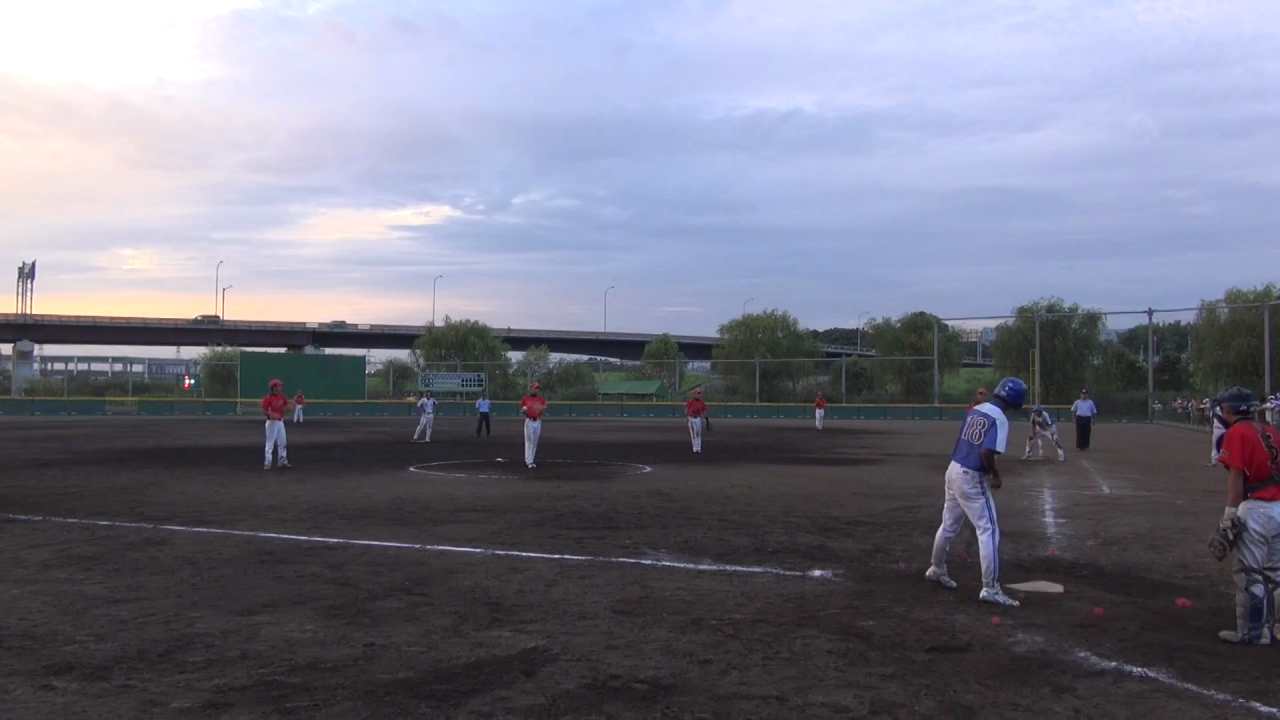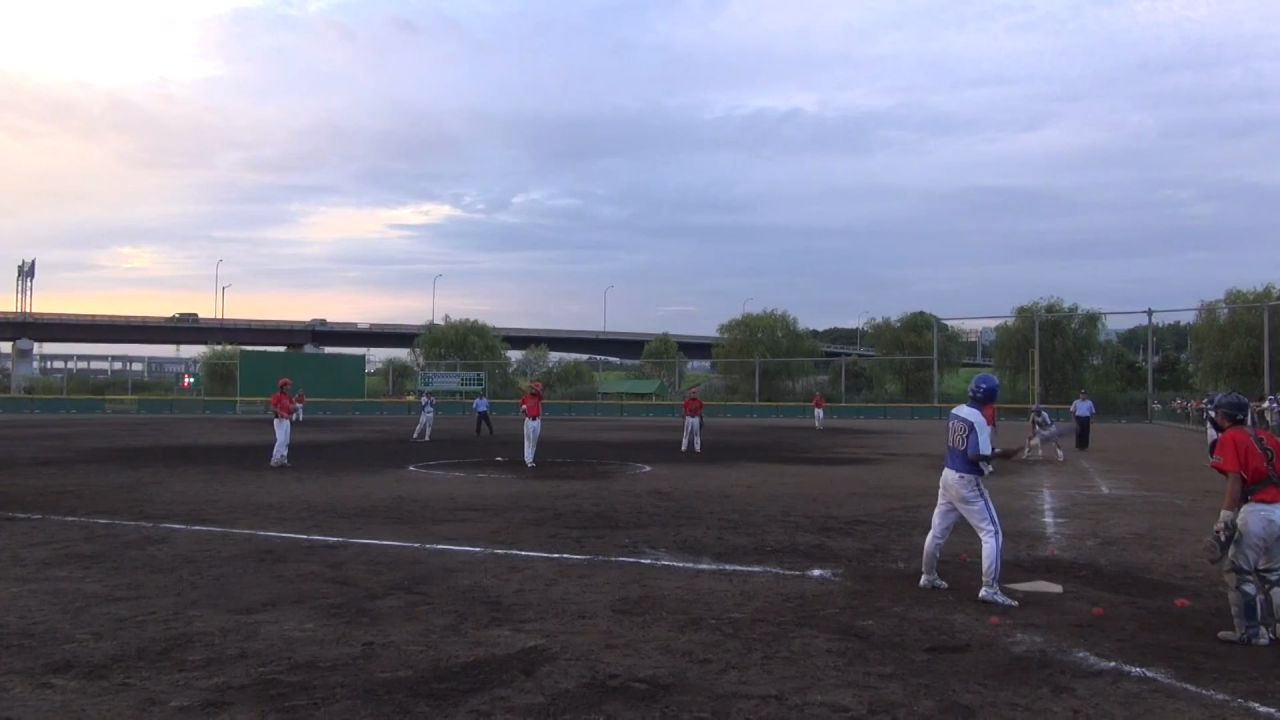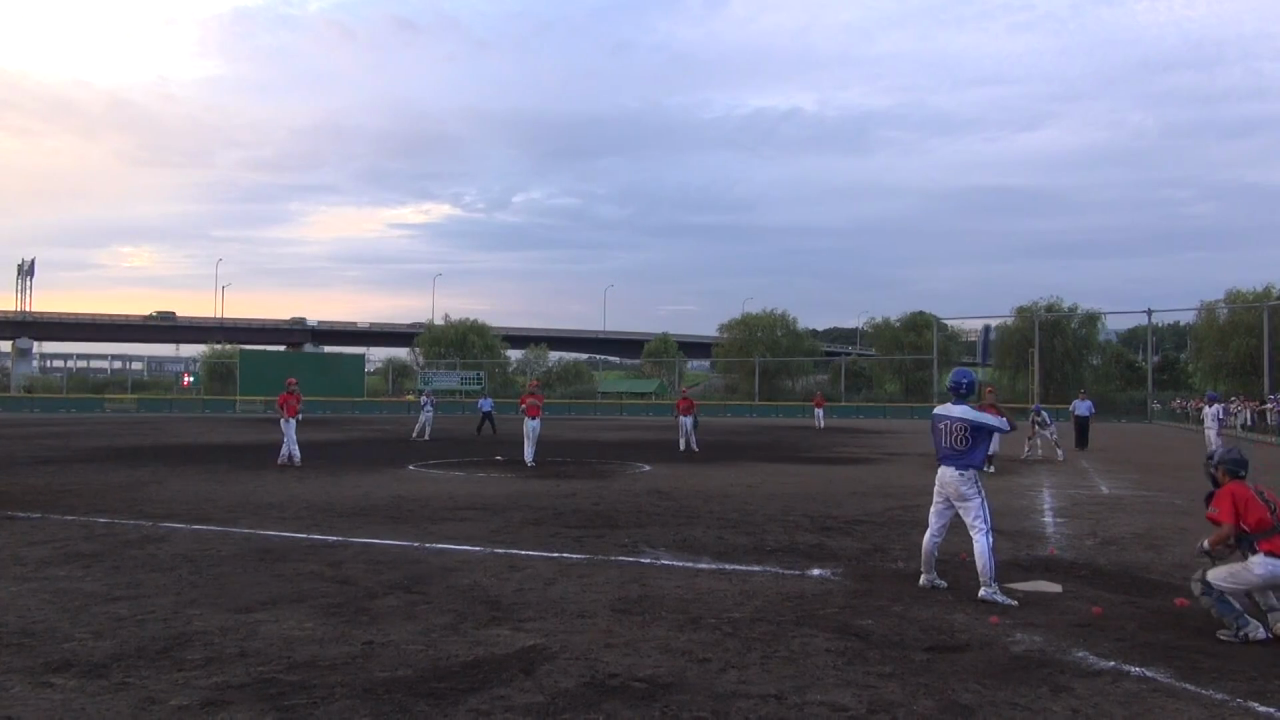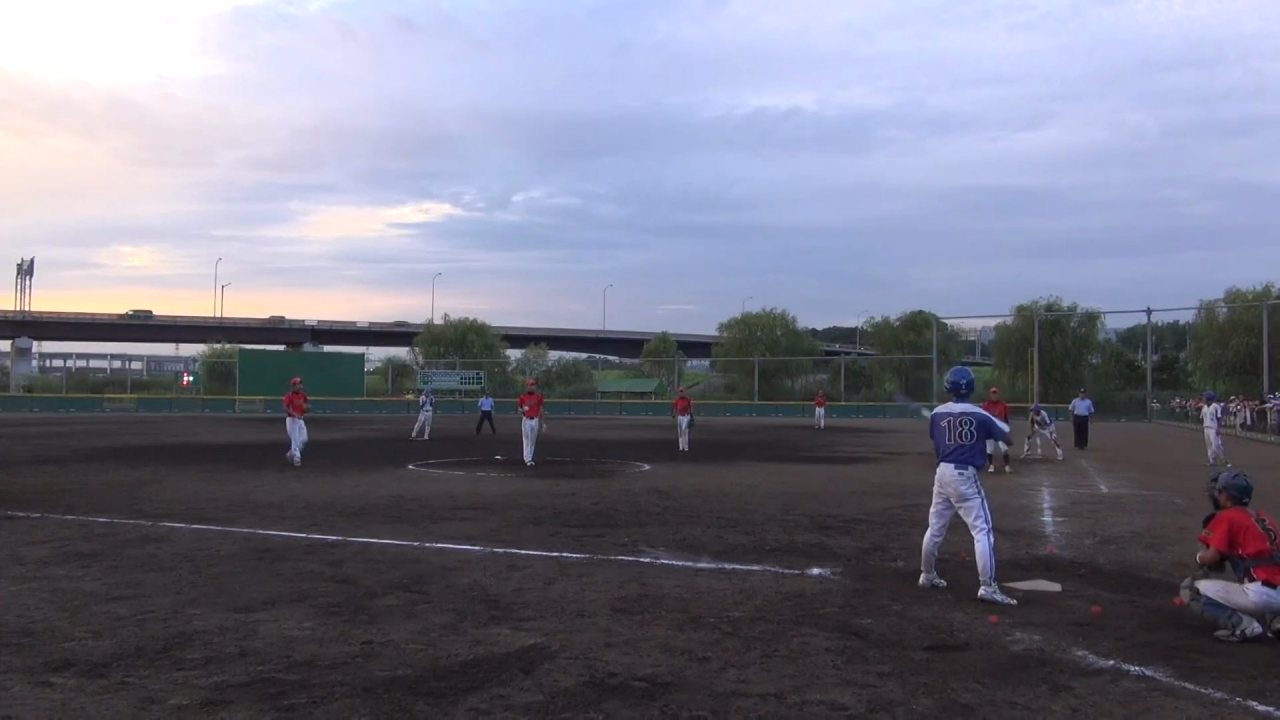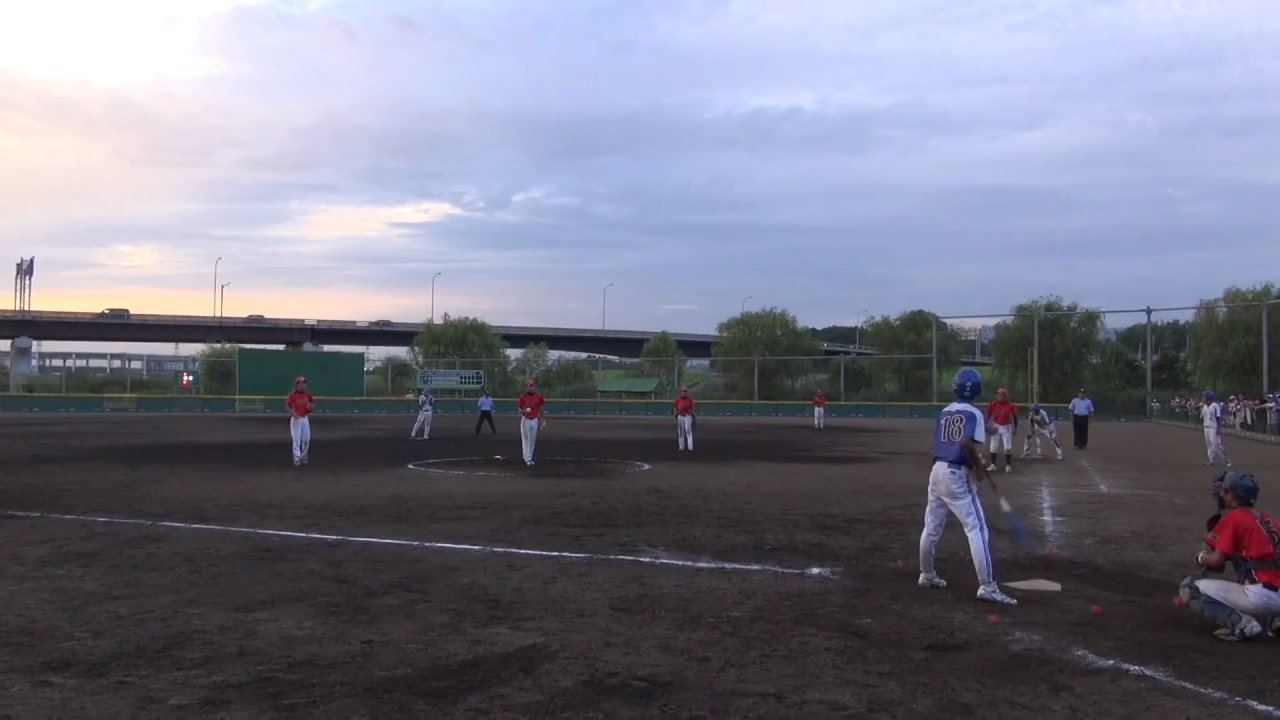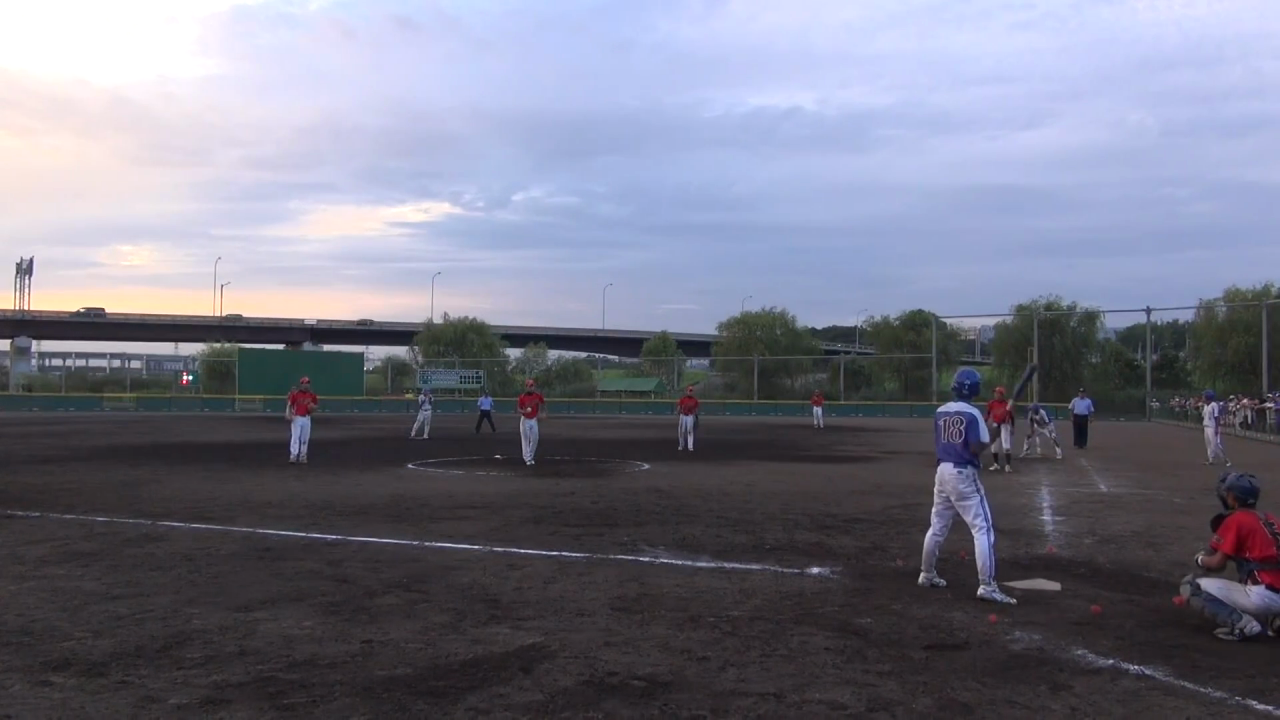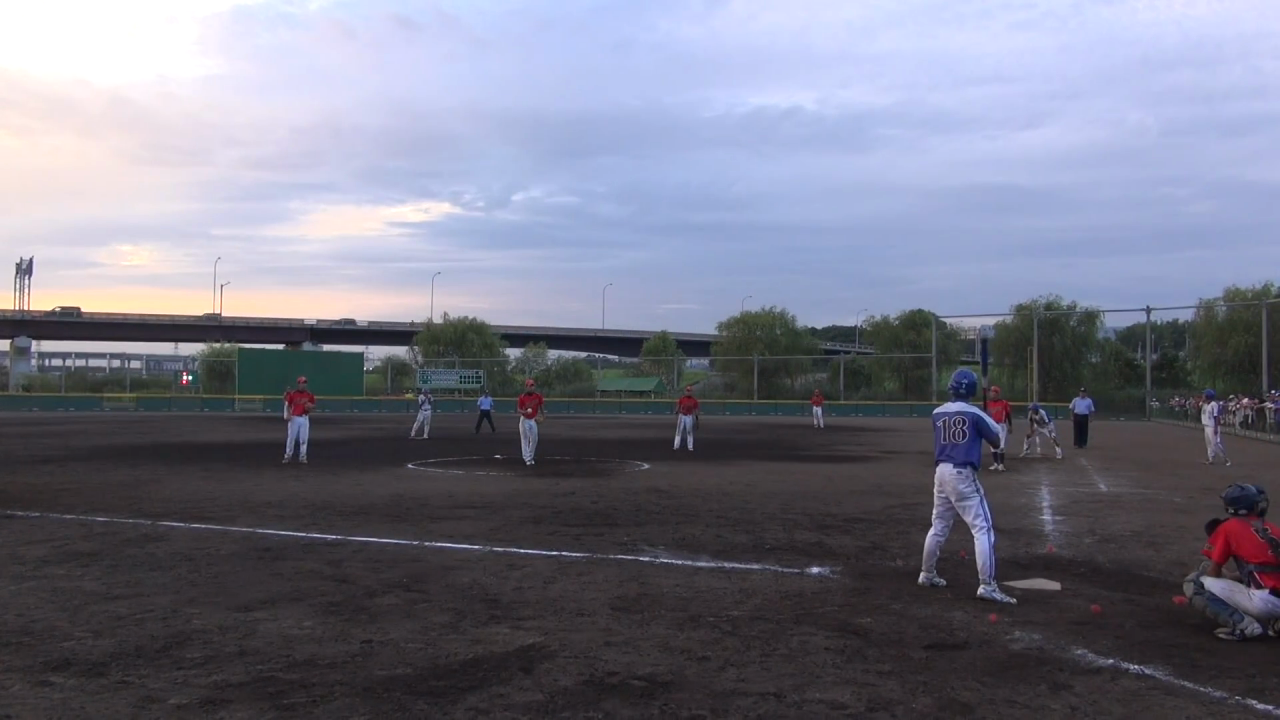
dt=0.4s
person 1, frame 1
left shoulder: (975, 410)
right shoulder: (999, 419)
right elbow: (986, 452)
right wrist: (996, 475)
left hip: (954, 470)
right hip: (972, 478)
left knee: (949, 525)
right knee: (988, 532)
left ankle: (937, 569)
right ankle: (990, 589)
person 1, frame 2
left shoulder: (956, 412)
right shoulder: (978, 420)
right elbow: (975, 456)
left wrist: (991, 452)
right wrist: (999, 454)
left hip: (948, 476)
right hip: (967, 482)
left knee: (938, 530)
right knee: (991, 534)
left ankle: (928, 576)
right ankle: (989, 589)
person 1, frame 3
left shoulder: (937, 412)
right shoulder: (976, 417)
right elbow: (1011, 427)
right wrist: (996, 408)
left hip: (943, 475)
right hip: (966, 479)
left knee: (935, 528)
right knee: (981, 533)
left ankle: (927, 576)
right ankle: (988, 588)
person 1, frame 4
left shoulder: (937, 413)
right shoulder: (980, 415)
right elbow: (1007, 439)
right wrist: (994, 427)
left hip: (942, 473)
right hip: (965, 476)
left knee: (935, 527)
right knee: (982, 532)
left ankle: (927, 575)
right ankle: (988, 588)
person 1, frame 5
left shoulder: (945, 412)
right shoulder: (973, 414)
right elbow: (966, 443)
right wrist: (978, 466)
left hip: (937, 471)
right hip: (957, 475)
left knee: (932, 527)
right knee: (976, 530)
left ankle: (927, 575)
right ankle: (987, 587)
person 1, frame 6
left shoulder: (941, 412)
right shoulder: (972, 414)
right elbow: (975, 449)
right wrist: (987, 441)
left hip: (942, 472)
right hip: (963, 475)
left knee: (937, 527)
right knee: (982, 530)
left ankle: (927, 574)
right ankle: (987, 586)
person 1, frame 7
left shoulder: (937, 413)
right shoulder: (974, 414)
right elbow: (996, 443)
right wrist: (986, 423)
left hip: (941, 473)
right hip: (963, 475)
left knee: (939, 526)
right knee: (983, 530)
left ankle: (927, 574)
right ankle: (987, 586)
person 2, frame 1
left shoulder: (1236, 433)
left elbow: (1236, 478)
left wrist: (1228, 517)
left hip: (1256, 509)
left knee: (1248, 572)
left ankle: (1252, 632)
person 2, frame 2
left shoulder: (1229, 438)
left elbow: (1234, 481)
left wrist: (1224, 520)
left hip: (1258, 512)
left knee: (1238, 572)
left ankle: (1250, 633)
person 2, frame 3
left shoulder: (1227, 491)
right shoulder: (1260, 492)
left elbow: (1227, 530)
left wrist: (1205, 545)
right wrist: (1233, 544)
left knee: (1202, 583)
right knee: (1252, 579)
left ankle: (1247, 630)
person 2, frame 4
left shoulder: (1226, 517)
right shoulder: (1262, 519)
left elbow: (1211, 557)
left wrist: (1199, 557)
right wrist: (1225, 556)
left hip: (1259, 595)
left knee: (1189, 589)
left ankle: (1243, 626)
person 2, frame 5
left shoulder: (1232, 518)
left elbow: (1217, 560)
left wrist: (1201, 557)
right wrist: (1230, 554)
left hip: (1259, 596)
left knee: (1189, 588)
left ankle: (1241, 624)
person 2, frame 6
left shoulder: (1236, 520)
left elbow: (1218, 562)
left wrist: (1201, 559)
right wrist: (1233, 555)
left hip: (1261, 597)
left knee: (1190, 586)
left ankle: (1241, 624)
person 2, frame 7
left shoulder: (1228, 527)
left elbow: (1213, 573)
right wrist: (1231, 576)
left hip: (1262, 601)
left knee: (1193, 583)
left ankle: (1243, 625)
